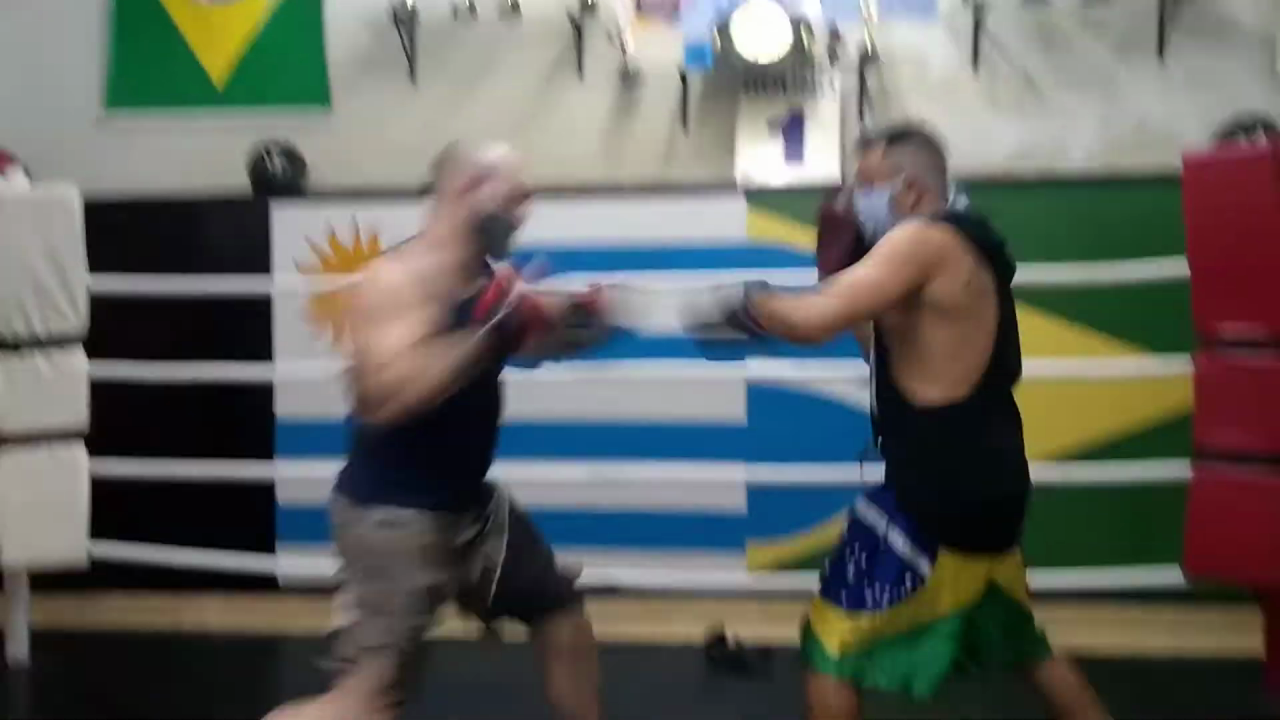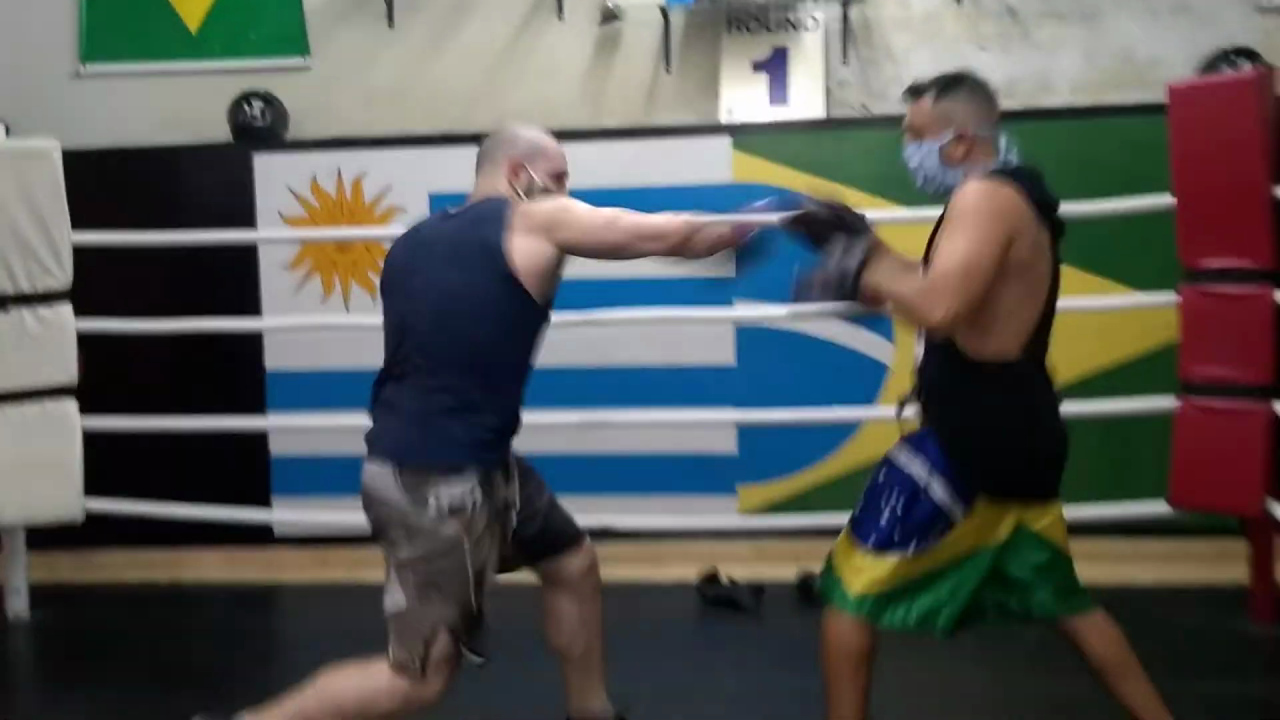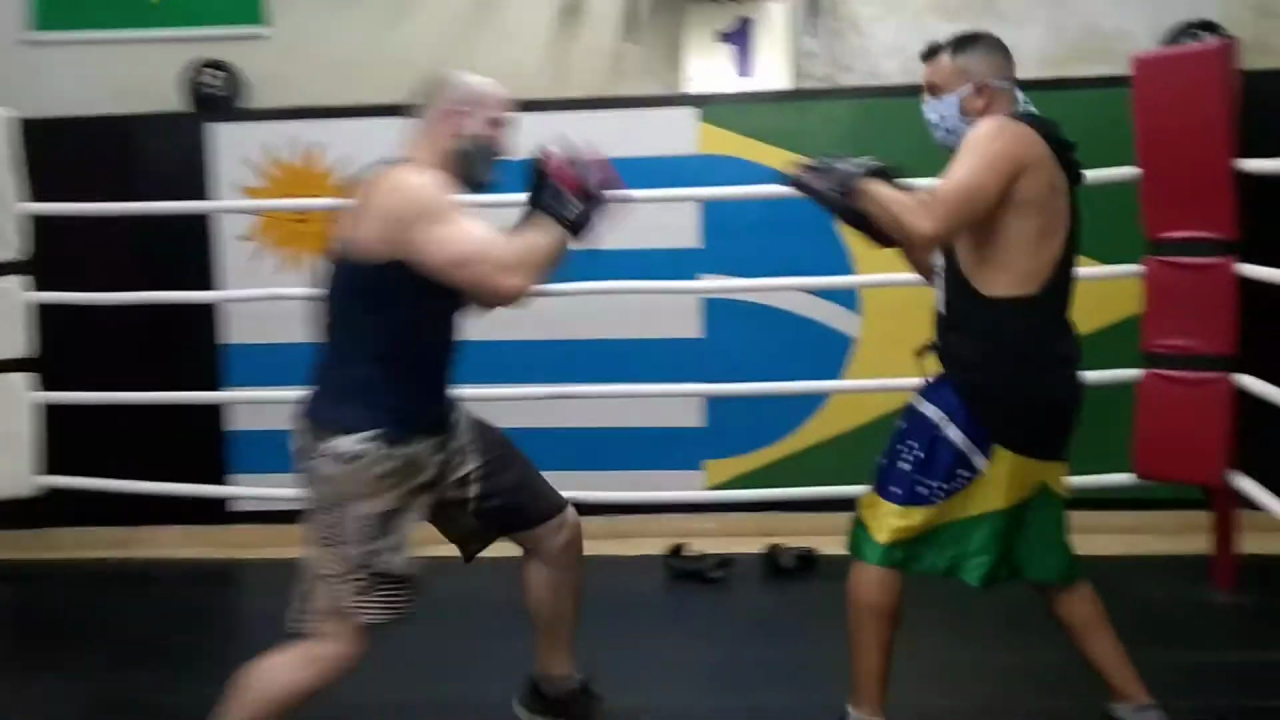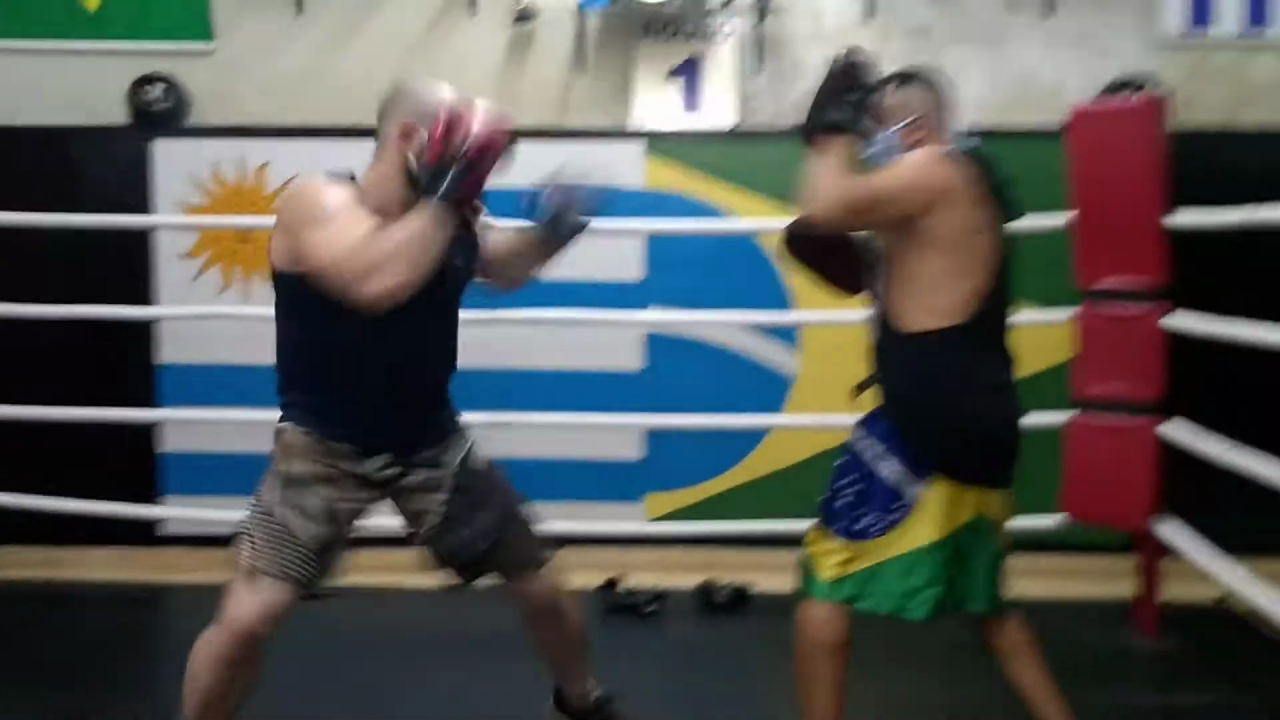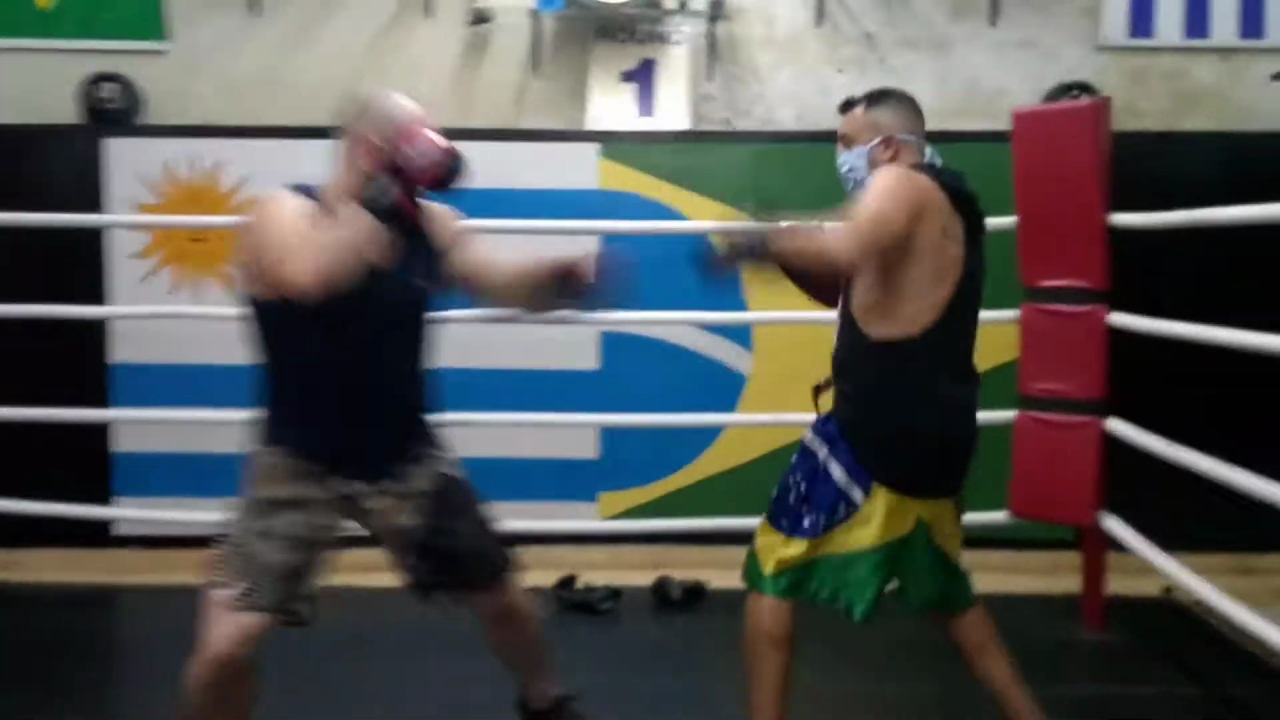
dt=0.2s
person 1, frame 1
left shoulder: (922, 242)
right shoulder: (962, 247)
left elbow: (819, 320)
left wrist: (748, 306)
right wrist: (850, 255)
left hip: (935, 489)
right hip: (987, 479)
left knee: (833, 647)
right knee: (1022, 644)
person 1, frame 2
left shoulder: (986, 198)
right shoulder: (1011, 198)
left elbow: (938, 309)
right elbow: (934, 285)
left wrist: (861, 269)
right wrist: (860, 240)
left hip: (971, 438)
right hip: (1024, 436)
left knee: (849, 588)
right knee: (1061, 598)
person 1, frame 3
left shoulder: (1002, 137)
right shoulder: (1029, 156)
left elbow: (928, 224)
right elbow: (951, 266)
left wrist: (863, 184)
right wrist: (878, 211)
left hip: (989, 387)
right hip: (1036, 387)
left knee: (879, 539)
right knee: (1048, 562)
person 1, frame 4
left shoulder: (932, 173)
right shoulder: (963, 191)
left elbow: (827, 209)
left wrist: (833, 124)
right wrist: (842, 262)
left hip: (924, 421)
right hip: (979, 419)
left knee: (828, 576)
right knee: (981, 595)
person 1, frame 5
left shoulder: (903, 187)
right shoulder: (942, 207)
left elbow: (845, 251)
left wrist: (769, 243)
right wrist: (802, 257)
left hip: (877, 426)
right hip: (941, 429)
left knee: (774, 574)
right knee: (943, 588)
person 2, frame 1
left shoulder: (480, 272)
right shoulder: (401, 277)
left elbow: (534, 337)
right elbow: (391, 395)
left wrist: (570, 317)
right wrist: (492, 333)
left hip: (468, 504)
right hip: (399, 519)
left knee: (566, 624)
person 2, frame 2
left shoulder: (418, 243)
right shoulder: (538, 220)
right elbow: (673, 233)
right wrist: (740, 230)
left hip: (465, 467)
right hip: (443, 483)
left knee: (574, 565)
person 2, frame 3
left shoulder: (420, 198)
right shoulder: (404, 193)
left elbow: (480, 286)
right elbow: (503, 278)
left wrist: (542, 207)
right wrist: (568, 210)
left hip: (428, 429)
right hip: (360, 446)
left knee: (556, 534)
right knee: (332, 647)
person 2, frame 4
left shoulder: (439, 214)
right shoulder: (319, 205)
left elbow: (507, 264)
right elbow: (376, 282)
left wrist: (551, 229)
right wrist: (453, 192)
left hip: (429, 445)
right hip: (325, 448)
left knee: (538, 588)
right knee: (246, 620)
person 2, frame 5
left shoulder: (423, 224)
right shoulder: (281, 218)
left elbow: (502, 282)
right elbow: (311, 272)
left wrist: (561, 279)
right wrist: (388, 199)
left hip: (406, 459)
right hip: (298, 463)
left knee: (499, 596)
right knee: (228, 642)
